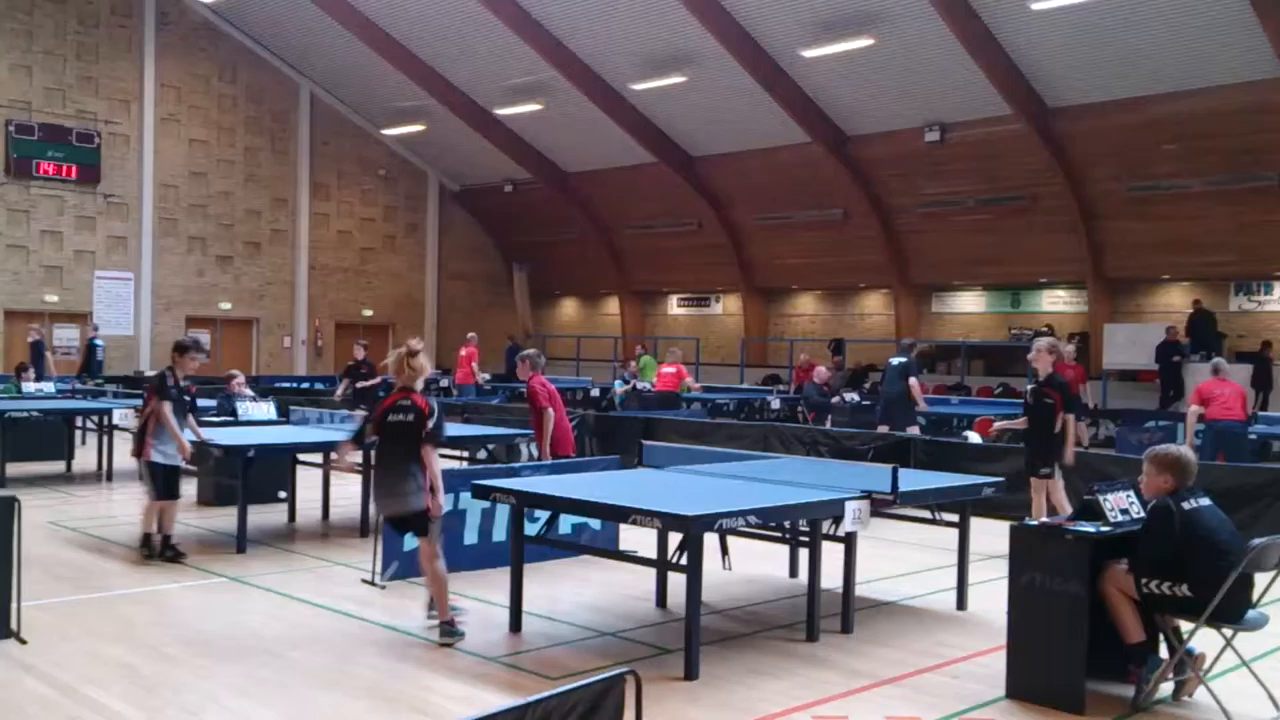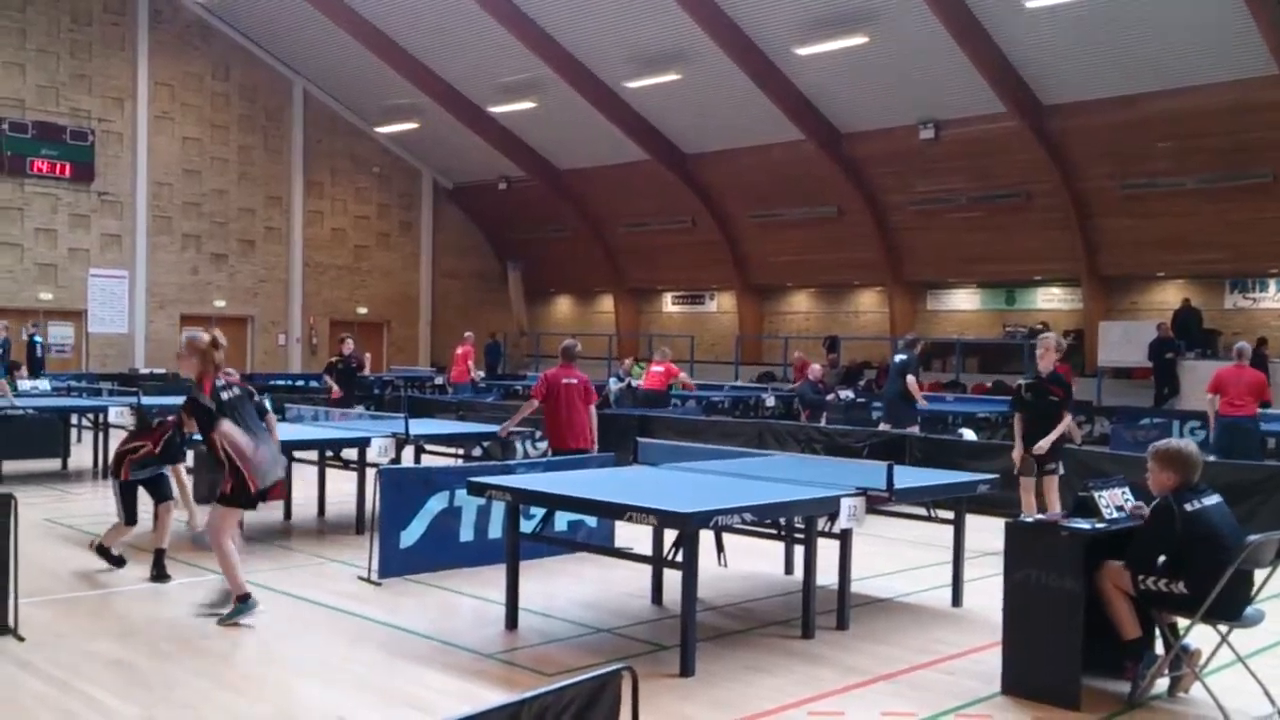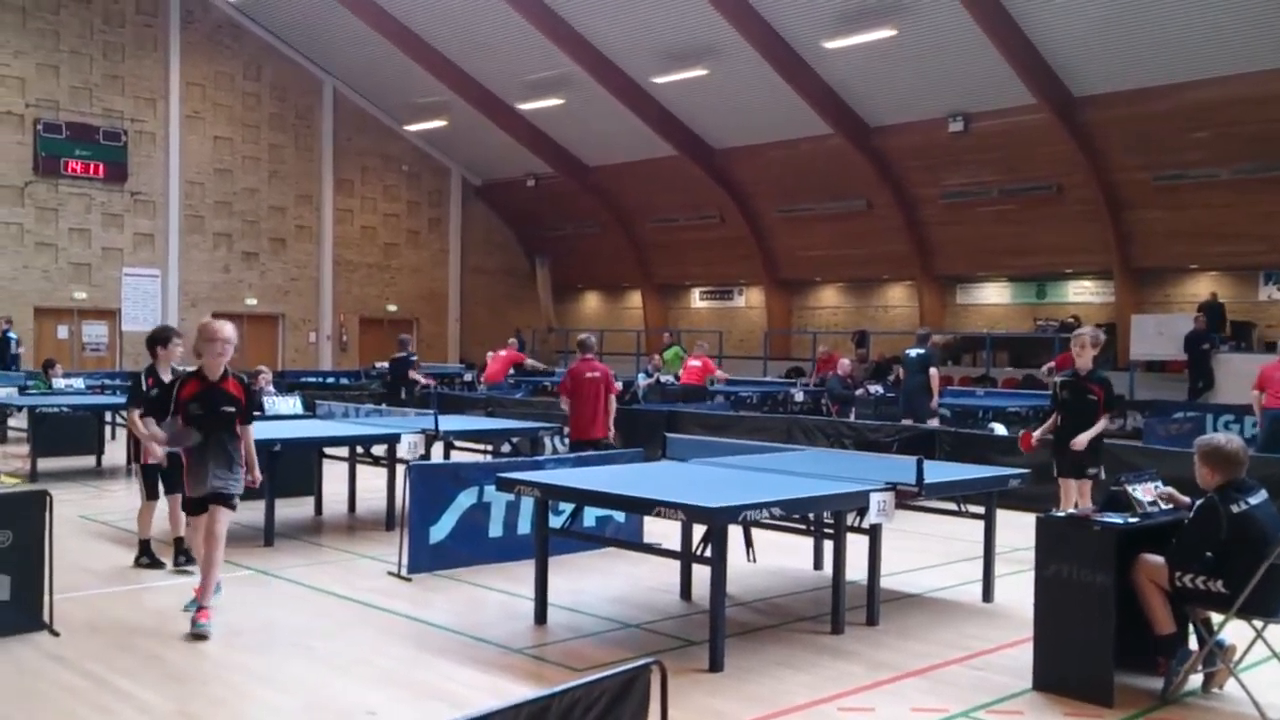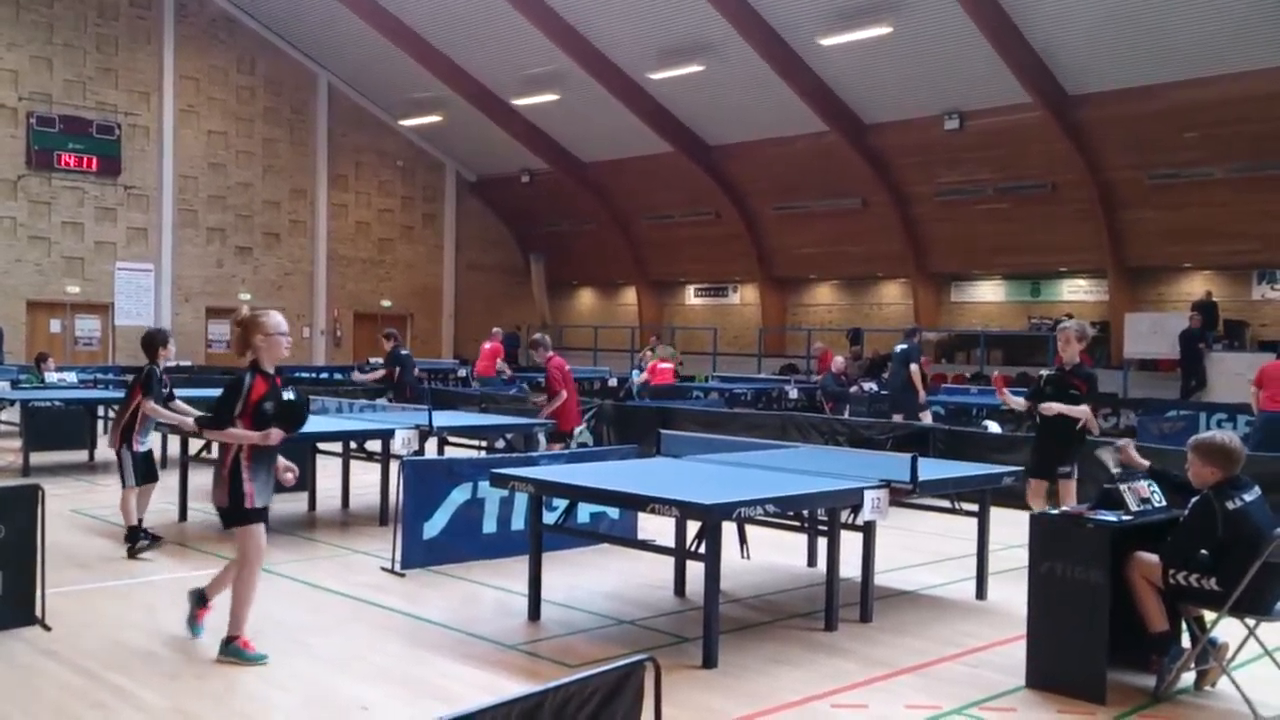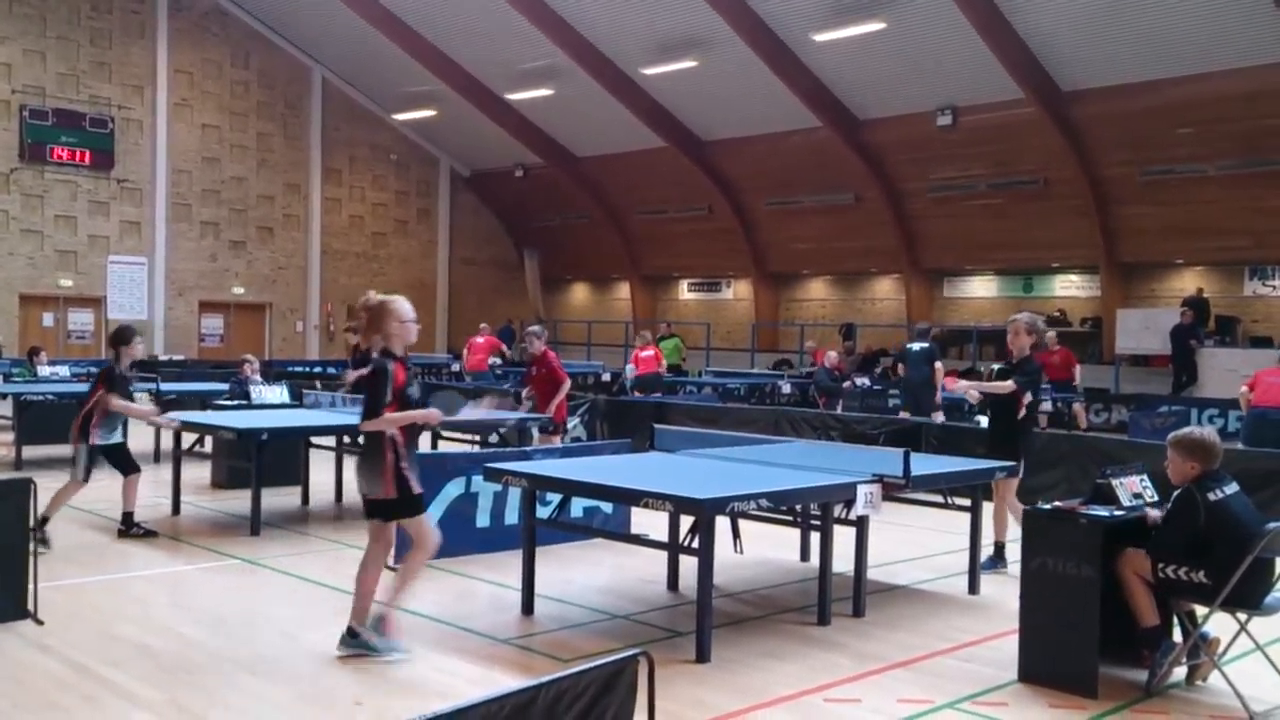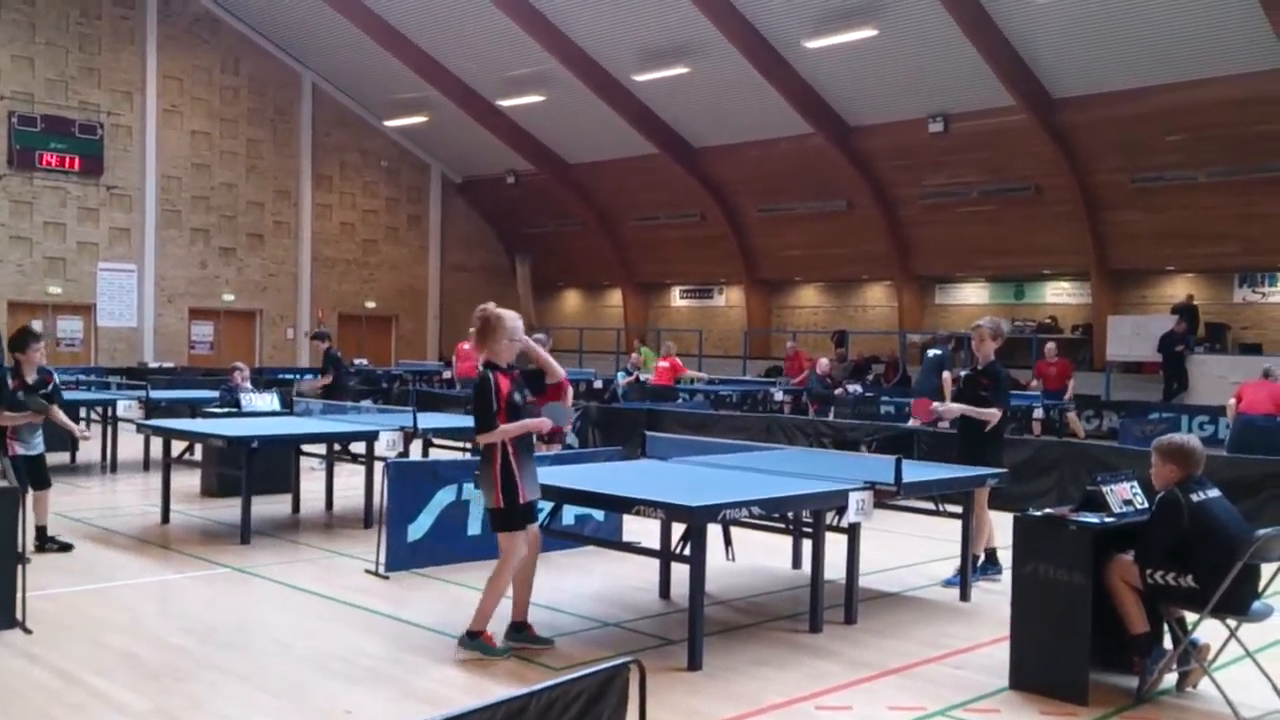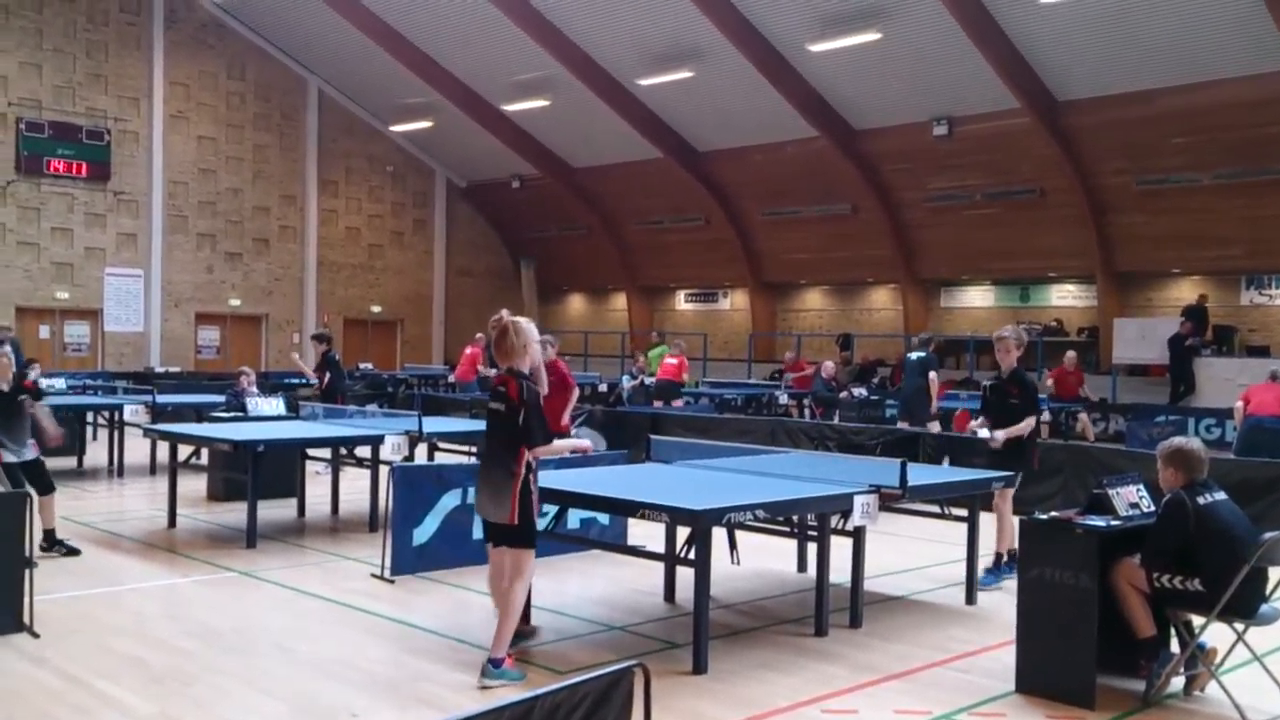
dt=0.7s
person 1, frame 1
left shoulder: (383, 406)
right shoulder: (428, 407)
left elbow: (354, 443)
right elbow: (429, 452)
left wrist: (341, 458)
right wrist: (439, 492)
left hip: (385, 493)
right hip: (412, 491)
left knee: (428, 542)
right knee: (434, 552)
left ankle: (436, 601)
right ankle: (447, 623)
person 1, frame 2
left shoulder: (197, 396)
right shoulder: (235, 384)
left elbow: (223, 426)
right elbow: (268, 417)
left wrist: (254, 453)
right wrist: (273, 450)
left hip: (247, 470)
right hip: (266, 463)
left knee: (218, 533)
right knee: (224, 527)
left ankle: (243, 599)
right ankle: (234, 589)
person 1, frame 3
left shoulder: (239, 386)
right shoulder: (183, 385)
right elbow: (153, 418)
left wrist: (253, 464)
right wrist: (154, 435)
left hip: (228, 471)
right hip: (195, 470)
left knee: (216, 534)
right knee: (200, 535)
left ankle: (202, 610)
right ankle: (211, 583)
person 1, frame 4
left shoulder: (273, 382)
right shoulder: (244, 382)
right elbow: (211, 429)
left wrist: (277, 460)
right wrist: (258, 437)
left hip: (259, 480)
right hip: (237, 479)
left knee: (248, 555)
right knee: (254, 554)
left ankle: (203, 597)
right ankle: (234, 640)
person 1, frame 5
left shoulder: (400, 367)
right shoulder: (383, 368)
left elbow: (414, 408)
right elbow: (370, 420)
right wrist: (416, 416)
left hip: (383, 467)
right hip: (388, 468)
left knee: (380, 548)
right knee: (428, 540)
left ankle: (356, 632)
right ankle: (384, 615)
person 1, frame 6
left shoulder: (514, 375)
right shoulder: (488, 381)
left elbow: (557, 376)
right elbow: (484, 435)
left wrist: (533, 347)
right wrist: (529, 424)
left hip: (522, 474)
right hip: (503, 477)
left knee: (531, 548)
right knee: (513, 556)
left ankle: (518, 627)
right ankle: (474, 635)
person 1, frame 7
left shoulder: (498, 385)
right shoulder: (526, 390)
right elbow: (538, 448)
left wrist: (540, 369)
right wrist: (578, 444)
left hip: (487, 486)
right hip: (514, 490)
left knee: (499, 562)
right knee: (520, 575)
left ankle: (509, 630)
right ankle: (496, 662)
person 2, frame 1
left shoulder: (1164, 508)
right shoulder: (1200, 501)
left elbow: (1140, 564)
left wrist: (1126, 564)
right wrist: (1132, 564)
left hip: (1209, 597)
right hip: (1235, 596)
left knee: (1111, 577)
right knee: (1153, 581)
left ankle: (1146, 665)
right ankle: (1182, 657)
person 2, frame 2
left shoulder: (1167, 506)
right shoulder: (1210, 497)
left elbow: (1137, 561)
right wrist: (1151, 519)
left hip: (1207, 595)
right hip: (1235, 594)
left knee: (1108, 573)
right knee: (1156, 572)
left ankle: (1142, 661)
right ankle: (1178, 653)
person 2, frame 3
left shoulder: (1213, 506)
right shoulder: (1255, 491)
left elbow: (1177, 558)
right wrist: (1184, 502)
left hip: (1244, 593)
left knee: (1143, 566)
right knee: (1188, 573)
left ankle: (1176, 656)
right ankle: (1211, 648)
person 2, frame 4
left shoulder: (1208, 504)
right shoulder: (1246, 487)
left elbow: (1171, 555)
right elbow: (1183, 485)
right wrist: (1141, 464)
left hip: (1239, 591)
left knee: (1137, 564)
right knee: (1180, 569)
left ankle: (1169, 653)
right ankle: (1204, 646)
person 2, frame 5
left shoulder: (1189, 496)
right shoulder: (1225, 484)
left elbow: (1158, 550)
left wrist: (1158, 524)
right wrist: (1164, 521)
left hip: (1229, 584)
right hip: (1253, 581)
left knee: (1128, 560)
right knee: (1170, 566)
left ankle: (1160, 648)
right ankle: (1196, 641)
person 2, frame 6
left shoulder: (1172, 499)
right shoulder: (1209, 491)
left elbow: (1145, 555)
left wrist: (1132, 556)
right wrist: (1139, 556)
left hip: (1216, 589)
right hip: (1241, 588)
left knee: (1116, 568)
right knee: (1157, 573)
left ankle: (1150, 656)
right ankle: (1186, 649)
person 2, frame 7
left shoulder: (1178, 502)
right shoulder: (1215, 494)
left elbow: (1152, 559)
left wrist: (1137, 559)
left hip: (1223, 593)
right hip: (1248, 591)
left knee: (1122, 571)
right knee: (1165, 575)
left ankle: (1158, 660)
right ankle: (1193, 652)
person 3, frame 1
left shoulder: (188, 388)
right shoulder: (164, 379)
right elbow: (165, 412)
left wrist: (201, 437)
right wrist: (181, 440)
left hip: (172, 450)
right hip: (152, 447)
left knee: (172, 498)
right knee: (157, 497)
left ankle: (166, 546)
right ankle: (146, 542)
person 3, frame 2
right shoulder: (173, 433)
right elbow: (179, 475)
right wrist: (192, 511)
left hip: (153, 467)
right hip: (129, 469)
left knee: (166, 507)
right knee: (129, 523)
left ankle: (159, 564)
right ankle: (102, 546)
person 3, frame 3
left shoulder: (181, 380)
right shoulder: (142, 380)
right elbow: (133, 417)
right wrist: (151, 444)
left hip: (174, 451)
right hip: (149, 452)
left knee: (176, 498)
right knee: (150, 501)
left ankle: (181, 551)
right ankle: (144, 552)
person 3, frame 4
left shoulder: (161, 377)
right shoulder: (150, 373)
left elbow: (174, 403)
right elbow: (148, 407)
left wrist: (201, 416)
right wrist: (181, 421)
left hip: (142, 437)
right hip: (128, 437)
left knee: (150, 482)
right knee: (132, 487)
left ankle: (136, 530)
right ankle: (134, 540)
person 3, frame 5
left shoulder: (126, 373)
right shoulder: (112, 370)
left elbow: (128, 409)
right elbow: (113, 404)
left wrist: (156, 419)
right wrist: (149, 411)
left hip: (111, 435)
right hip: (90, 434)
left knee: (133, 474)
right knee: (77, 483)
left ankle: (128, 524)
right ankle: (39, 527)
person 3, frame 6
left shoulder: (47, 376)
left elbow: (54, 409)
left wrist: (73, 427)
right wrist: (28, 416)
left hip: (34, 441)
left knee: (43, 488)
left ankle: (42, 538)
person 3, frame 7
left shoulder: (25, 381)
left elbow: (38, 405)
left wrist: (49, 428)
left hip: (25, 449)
left knee: (47, 491)
left ankle: (49, 540)
person 4, frame 1
left shoulder: (1061, 385)
right shoulder: (1032, 387)
left elbow: (1069, 419)
left wrist: (1069, 449)
right wrist: (1003, 425)
left hip: (1051, 447)
right hip: (1033, 447)
left knee: (1056, 494)
right knee: (1036, 492)
person 4, frame 2
left shoulder: (1062, 383)
right shoulder: (1025, 383)
left elbow: (1067, 418)
right elbow: (1018, 416)
left wrist: (1049, 440)
right wrist: (1018, 444)
left hip: (1051, 446)
right hip: (1028, 446)
left knee: (1051, 492)
right knee: (1026, 491)
person 4, frame 3
left shoulder: (1102, 382)
right shoulder: (1062, 380)
left elbow: (1105, 418)
left wrist: (1088, 435)
right wrist: (1040, 432)
left hip: (1089, 447)
right hip: (1064, 444)
left knee: (1083, 495)
right knee: (1067, 495)
person 4, frame 4
left shoulder: (1087, 377)
right shoulder: (1047, 376)
left elbow: (1086, 411)
right elbow: (1026, 404)
left wrist: (1060, 407)
right wrist: (1009, 399)
left hip: (1069, 444)
right hip: (1043, 442)
left knee: (1067, 500)
right knee: (1034, 496)
person 4, frame 5
left shoulder: (1032, 368)
right shoulder: (1001, 367)
left elbow: (1008, 387)
right elbow: (981, 397)
left wrist: (971, 384)
right wrist: (966, 390)
left hip: (1017, 439)
right hip: (996, 437)
left knee: (1008, 496)
right knee: (998, 497)
right ankle: (999, 554)
person 4, frame 6
left shoulder: (999, 376)
right shoulder: (968, 374)
left elbow: (995, 414)
right elbow: (958, 408)
left wrist: (961, 410)
right wrist: (943, 409)
left hip: (987, 449)
right hip: (967, 446)
left knee: (979, 505)
right knee: (977, 505)
left ankle: (971, 566)
right ankle: (991, 562)
person 4, frame 7
left shoulder: (1026, 383)
right shoulder: (991, 383)
left elbow: (1032, 420)
left wrist: (1006, 433)
right wrist: (975, 425)
left hip: (1018, 452)
right hip: (998, 452)
left knee: (1001, 503)
right knee: (1002, 505)
left ankle: (999, 563)
right ankle: (1012, 560)
